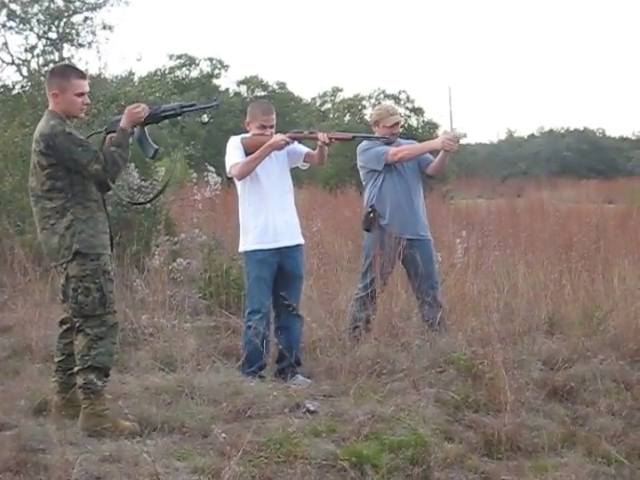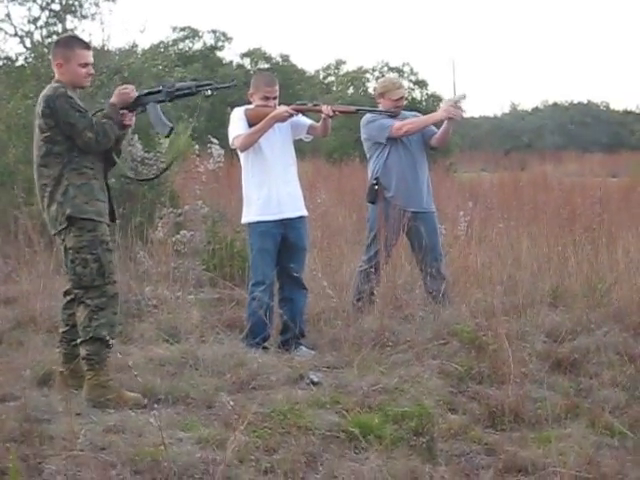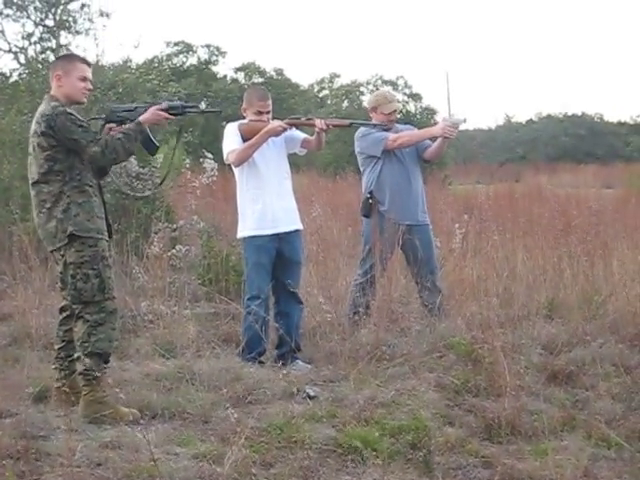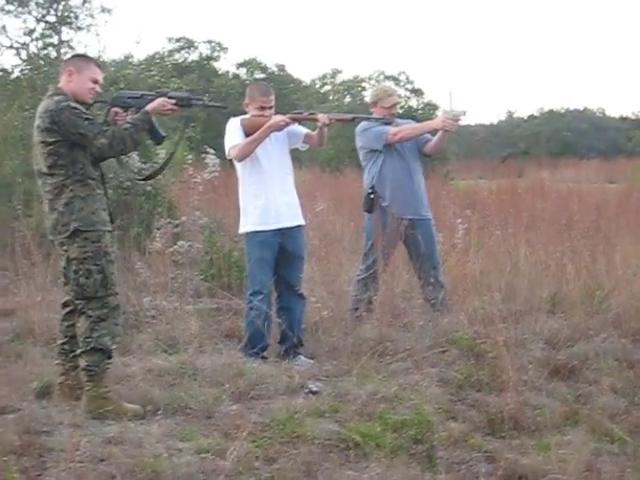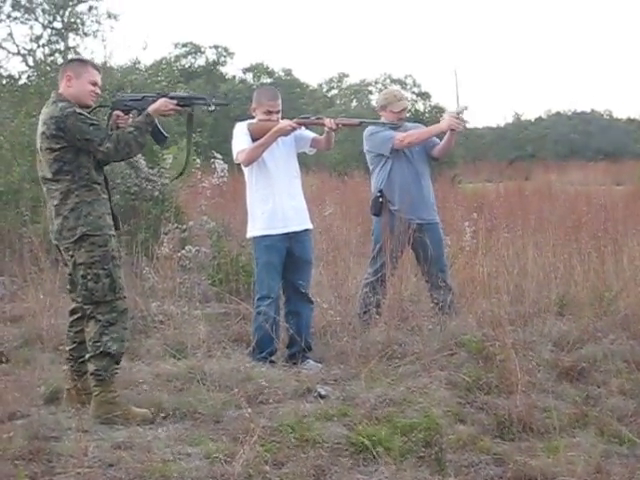
dt=0.4s
person 1, frame 1
left shoulder: (54, 131)
right shoulder: (56, 132)
left elbow: (92, 178)
right elbow: (104, 168)
left wrist: (117, 140)
right wrist: (125, 128)
left hip: (72, 241)
right hip: (82, 241)
left knee: (77, 319)
right knee: (99, 322)
left ankle: (66, 398)
right ankle: (93, 410)
person 1, frame 2
left shoulder: (62, 100)
right shoulder: (57, 97)
left elbow: (98, 158)
right elbow: (94, 139)
left wrist: (119, 128)
right wrist: (114, 106)
left hip: (78, 209)
right hip: (80, 211)
left knee: (81, 291)
right knee: (100, 293)
left ankle: (71, 368)
right ankle: (97, 382)
person 1, frame 3
left shoulder: (49, 115)
right shoulder: (59, 115)
left elbow: (87, 165)
right elbow: (103, 154)
left wrist: (106, 139)
right wrist: (140, 124)
left hip: (64, 227)
right hip: (79, 227)
left knee: (75, 306)
right knee: (99, 308)
left ankle: (66, 385)
right ankle: (93, 398)
person 1, frame 4
left shoulder: (53, 109)
right shoulder: (63, 109)
left elbow: (91, 151)
right elbow: (109, 144)
left wrist: (114, 126)
right wrist: (147, 113)
left hip: (70, 221)
right hip: (82, 221)
left knee: (79, 301)
right knee: (101, 303)
left ankle: (70, 379)
right ankle: (96, 393)
person 1, frame 5
left shoulder: (54, 114)
right shoulder: (67, 115)
left elbow: (95, 157)
right elbow: (115, 149)
left wrist: (117, 129)
right wrist: (149, 115)
left hip: (72, 227)
right hip: (87, 226)
left knee: (85, 306)
right knee: (109, 308)
left ankle: (78, 385)
right ankle: (105, 399)
person 2, frame 1
left shoulder: (284, 144)
right shoulder: (237, 143)
left elbow: (316, 160)
right elbow: (238, 172)
left wrist: (322, 146)
right wrist: (268, 147)
left hip: (291, 240)
right hip: (258, 243)
left knee: (290, 309)
right knee: (258, 311)
left ankle: (288, 368)
right ankle: (252, 372)
person 2, frame 2
left shoulder: (287, 115)
right shoulder: (240, 115)
left elbow: (320, 133)
right elbow: (241, 144)
left wrist: (326, 118)
right wrist: (271, 119)
left hip: (294, 211)
right hip: (261, 214)
left knee: (294, 280)
right knee: (262, 282)
left ankle: (292, 340)
right ankle: (255, 344)
person 2, frame 3
left shoulder: (281, 130)
right shoulder: (234, 130)
left elbow: (314, 146)
right elbow: (235, 159)
left wrist: (319, 132)
right wrist: (265, 133)
left hip: (289, 226)
right hip: (256, 228)
left knee: (290, 294)
right knee: (257, 296)
left ankle: (287, 354)
right ankle: (251, 358)
person 2, frame 4
left shoulder: (283, 125)
right shoulder: (236, 125)
left elbow: (316, 142)
right elbow: (237, 154)
left wrist: (322, 127)
right wrist: (268, 128)
left hip: (291, 220)
right hip: (259, 224)
left knee: (293, 289)
right knee: (260, 292)
left ankle: (290, 349)
right ankle: (254, 353)
person 2, frame 5
left shoulder: (291, 129)
right shoulder: (244, 129)
left elbow: (323, 146)
right elbow: (244, 158)
left wrist: (329, 131)
right wrist: (274, 132)
left hip: (299, 225)
right hip: (266, 228)
left knee: (300, 293)
right knee: (267, 296)
left ankle: (299, 353)
right ankle: (262, 358)
person 3, frame 1
left shoulder: (411, 146)
right shoulder: (366, 149)
left elbow: (432, 170)
right elbow: (396, 156)
left wrist: (445, 151)
right wrist: (434, 143)
left hip: (417, 230)
right hip: (383, 230)
left knee: (428, 286)
right knee: (370, 286)
left ankle: (439, 334)
right ankle: (355, 335)
person 3, frame 2
left shoulder: (415, 118)
right shoulder: (370, 122)
left elbow: (437, 141)
right elbow: (400, 130)
left wrist: (449, 121)
right wrist: (438, 115)
left hip: (421, 202)
right hip: (387, 202)
left knee: (432, 258)
right knee: (374, 258)
left ankle: (443, 306)
right ankle: (359, 308)
person 3, frame 3
left shoulder: (409, 131)
right shoulder: (364, 135)
left elbow: (430, 155)
right elbow: (395, 142)
left wrist: (444, 137)
right wrist: (433, 131)
left hip: (416, 215)
right hip: (382, 216)
left knee: (428, 271)
right knee: (369, 271)
right ankle: (355, 321)
person 3, frame 4
left shoulder: (409, 125)
right shoulder: (365, 130)
left elbow: (430, 149)
right elbow: (396, 136)
left wrist: (444, 131)
right wrist: (434, 123)
left hip: (417, 209)
right hip: (383, 210)
left knee: (430, 266)
right knee: (371, 266)
left ankle: (441, 315)
right ankle: (358, 316)
person 3, frame 5
left shoulder: (418, 130)
right shoulder: (373, 134)
left elbow: (438, 152)
right elbow: (402, 141)
left wrist: (451, 132)
right wrist: (440, 126)
left hip: (425, 213)
right hip: (391, 214)
left knee: (438, 269)
right knee: (379, 270)
left ankle: (450, 318)
right ankle: (365, 320)
